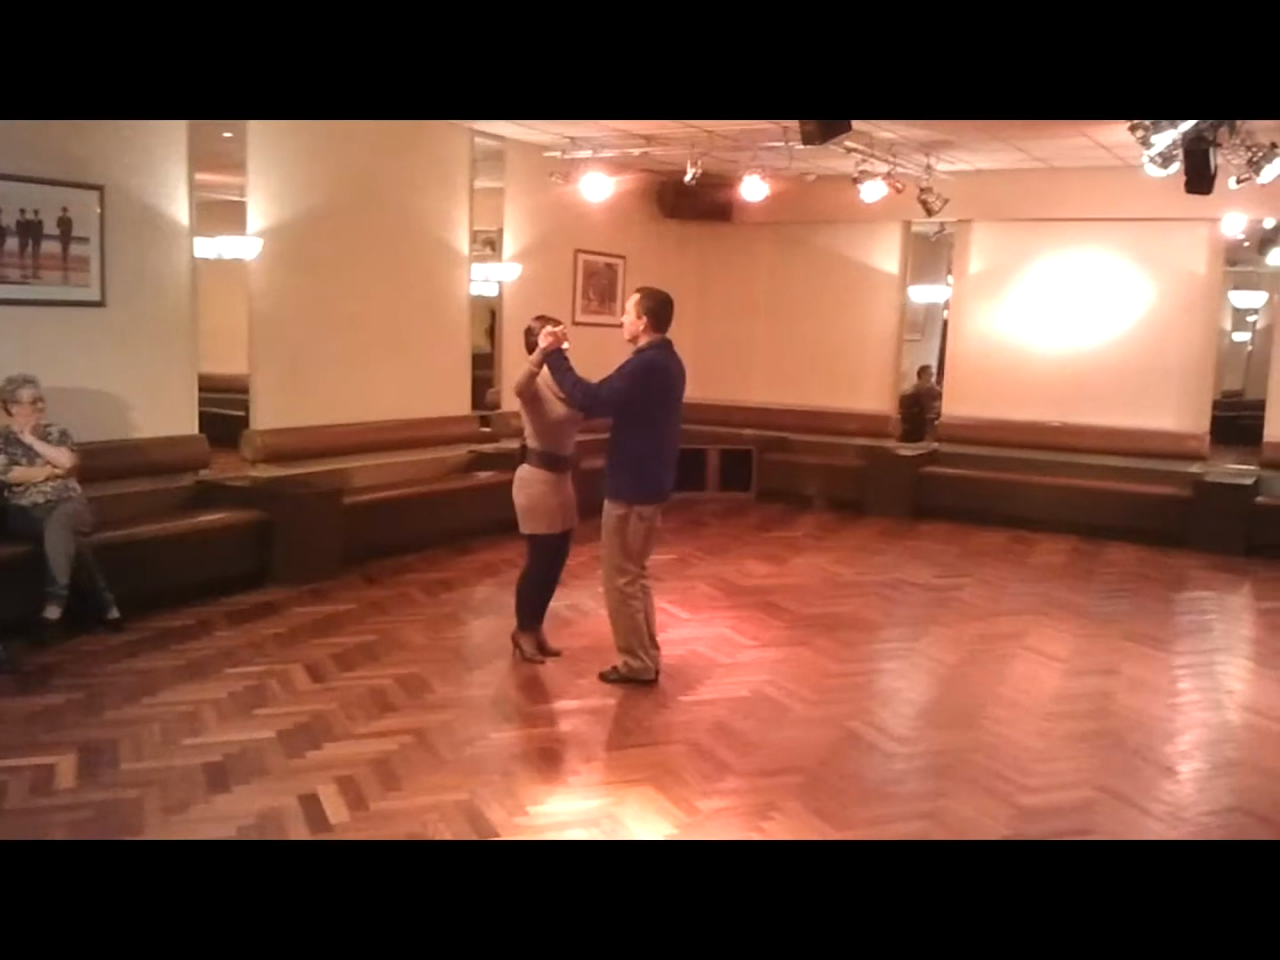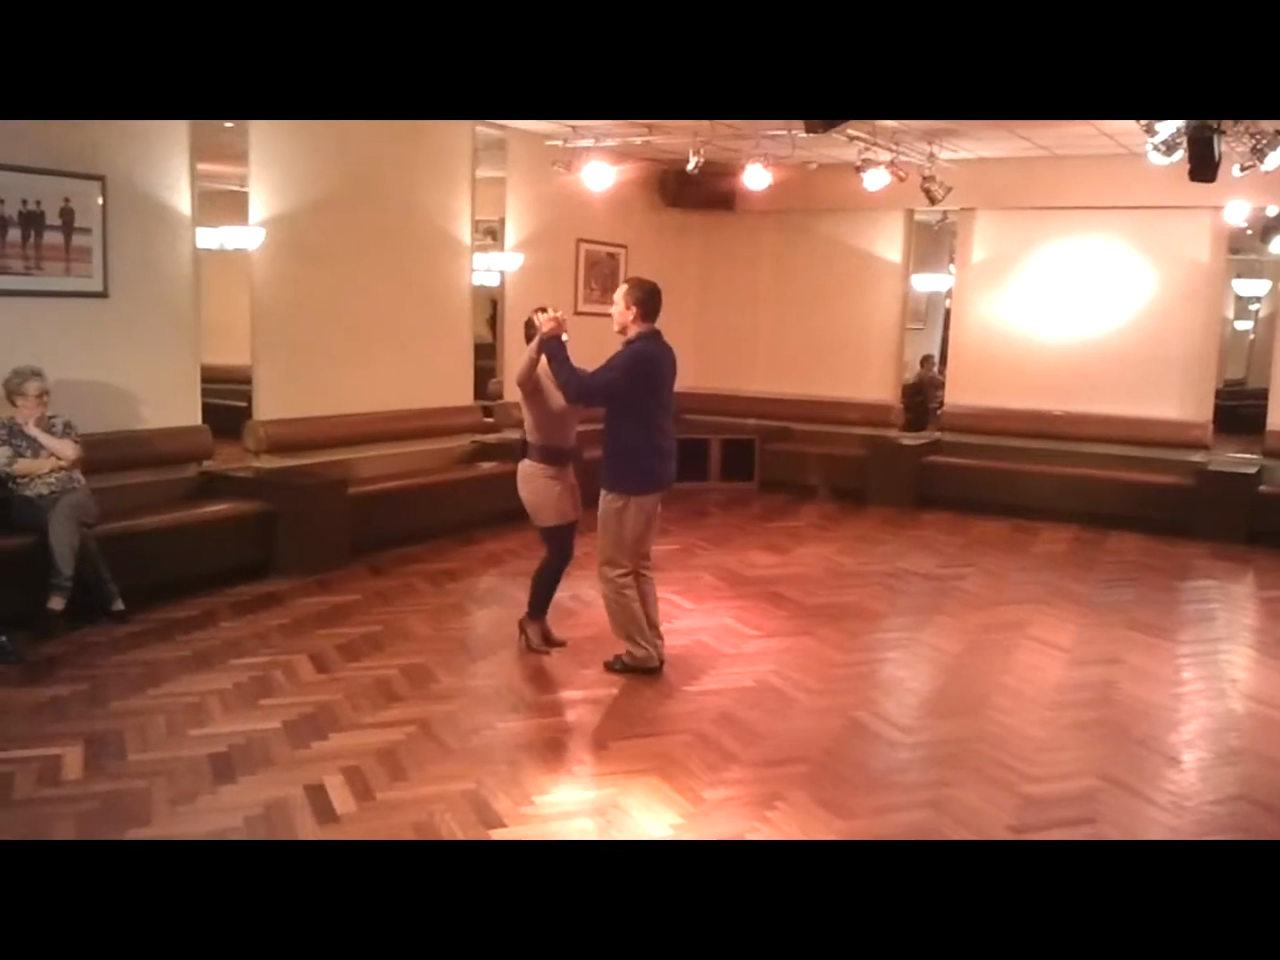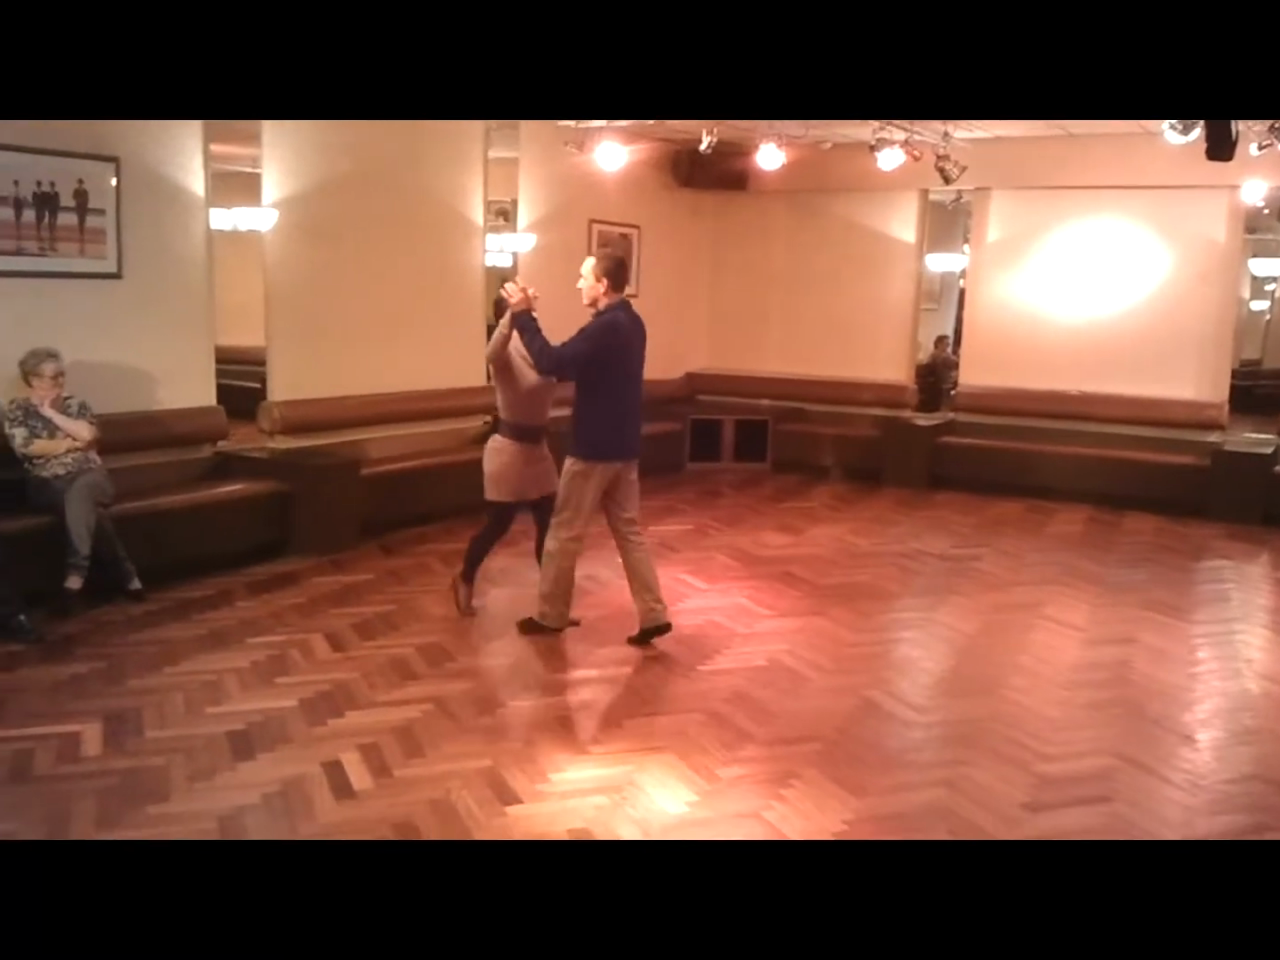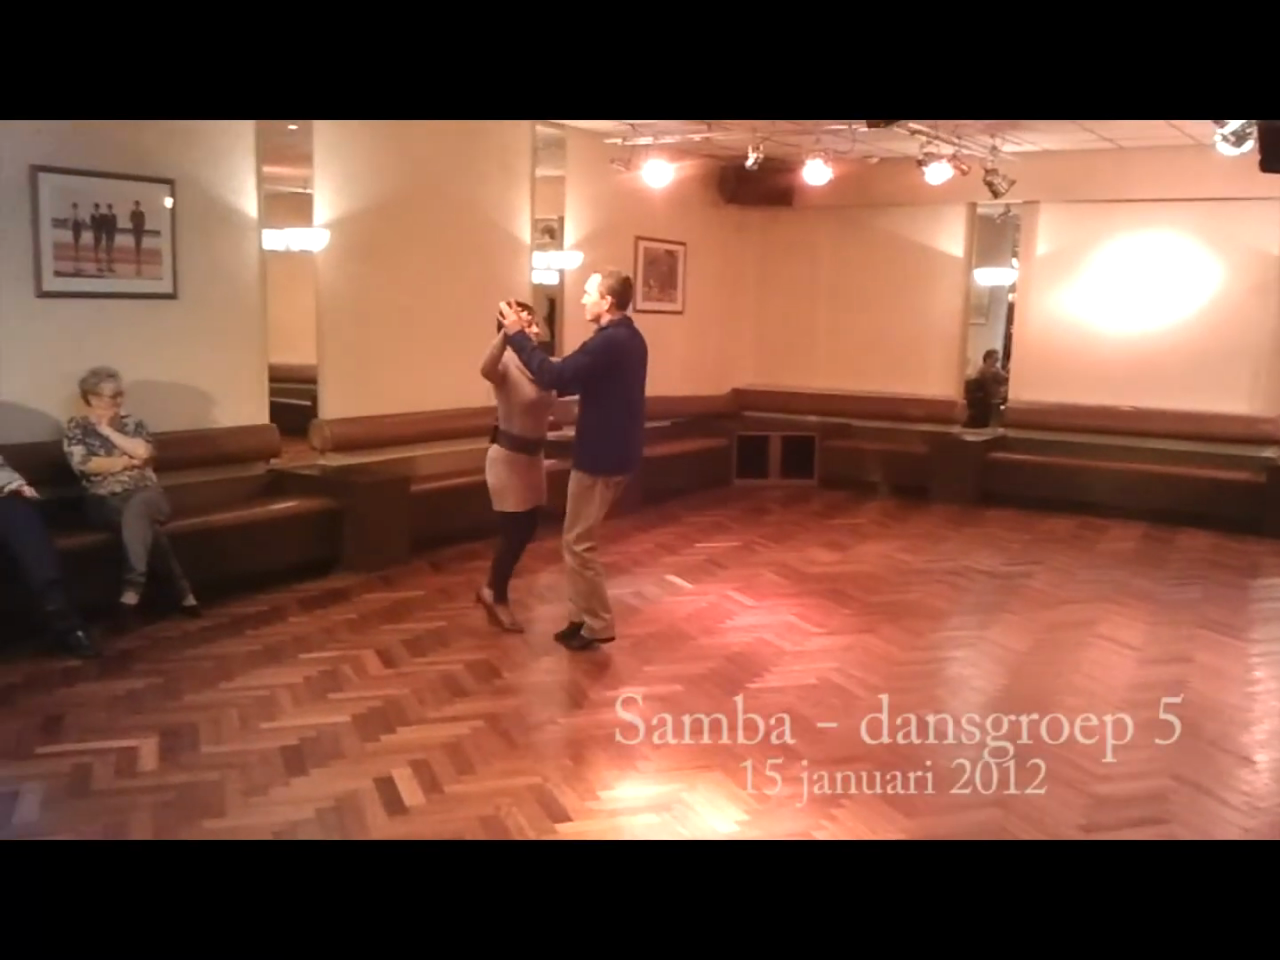
dt=0.5s
person 1, frame 1
left shoulder: (646, 366)
right shoulder: (667, 362)
left elbow: (588, 399)
right elbow: (612, 402)
left wrist: (555, 355)
left hip: (633, 486)
right hip: (652, 482)
left knee: (620, 578)
right knee: (634, 574)
left ankle: (636, 664)
right ankle: (646, 657)
person 1, frame 2
left shoulder: (636, 357)
right shoulder: (659, 352)
left elbow: (579, 391)
right elbow: (604, 391)
left wrist: (553, 342)
left hip: (629, 478)
right hip: (652, 472)
left knee: (615, 568)
right knee: (638, 564)
left ankle: (641, 654)
right ankle: (649, 648)
person 1, frame 3
left shoulder: (604, 328)
right shoulder: (630, 323)
left elbow: (552, 362)
left wrist: (523, 315)
left hip: (593, 446)
right hip: (623, 445)
left knee: (565, 532)
right knee: (627, 530)
left ankle: (550, 616)
right ankle: (653, 615)
person 1, frame 4
left shoulder: (608, 342)
right shoulder: (631, 339)
left elbow: (555, 376)
left wrist: (517, 335)
right wrist: (537, 360)
left hip: (600, 456)
right hip: (620, 454)
left knee: (578, 542)
right knee: (583, 537)
left ankle: (598, 626)
right ankle: (585, 617)
person 2, frame 1
right shoulder: (535, 382)
right elbow: (520, 388)
right wrist: (544, 350)
left hip: (561, 476)
right hip: (536, 477)
left knee: (557, 558)
right knee: (539, 559)
left ankle: (535, 627)
right ankle: (523, 630)
person 2, frame 2
right shoulder: (536, 375)
right elbow: (521, 377)
right wrist: (543, 337)
left hip: (563, 468)
right hip: (539, 470)
left knee: (562, 550)
right knee: (561, 551)
left ankle: (539, 618)
right ankle: (531, 618)
person 2, frame 3
right shoulder: (507, 353)
right elbow: (494, 352)
right wrist: (513, 313)
left hip: (536, 447)
right hip: (507, 447)
left knee: (549, 522)
right knee: (498, 524)
right ankle: (463, 580)
person 2, frame 4
right shoulder: (506, 365)
right elbow: (486, 369)
right wrist: (508, 334)
left hip: (534, 456)
right hip: (507, 457)
left knee: (526, 532)
right knee: (513, 534)
left ankle: (490, 590)
right ankle: (499, 601)
person 3, frame 1
left shoulder: (56, 432)
left elbow: (68, 462)
left wrist: (31, 441)
right wrist: (51, 470)
left hip: (68, 503)
right hip: (27, 512)
left knee: (58, 522)
right knee: (63, 531)
left ankle: (56, 601)
right ankle: (103, 601)
person 3, frame 2
left shoulder: (60, 424)
left elbow: (72, 454)
left wrist: (36, 432)
right wrist: (55, 462)
left hip: (72, 495)
right hip: (31, 504)
left knee: (62, 513)
right knee: (68, 525)
left ankle: (60, 593)
right ankle: (107, 591)
person 3, frame 3
left shoulder: (75, 404)
left elbow: (88, 434)
right elbow: (26, 447)
left wrist: (51, 413)
right wrist: (71, 443)
left hip: (88, 475)
right hip: (47, 484)
left knee: (79, 493)
right knee: (84, 504)
left ankle: (77, 573)
right ankle: (124, 571)
person 3, frame 4
left shoulder: (132, 423)
right shoulder: (76, 428)
left elbow: (144, 452)
right elbow: (84, 465)
left wrist: (108, 431)
right wrist: (128, 461)
left hip: (144, 492)
right hip: (104, 501)
left knee: (135, 510)
right knee: (140, 520)
left ankle: (133, 589)
right ankle: (180, 588)
